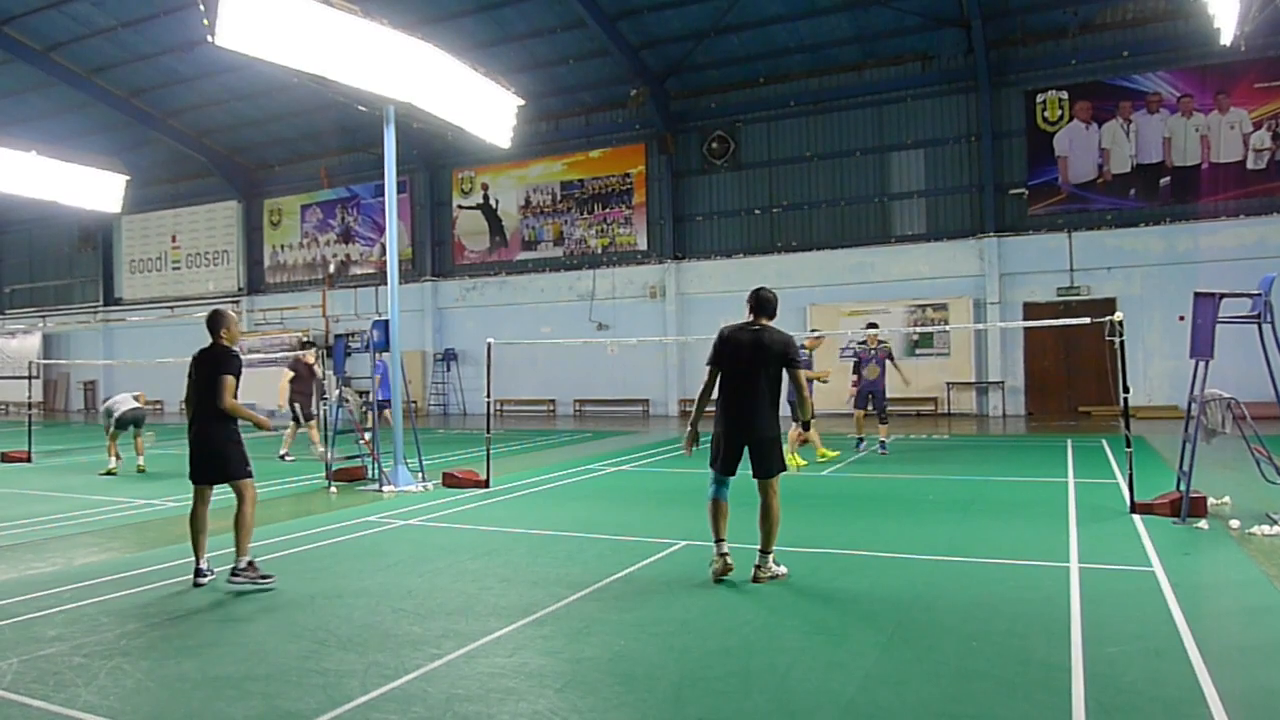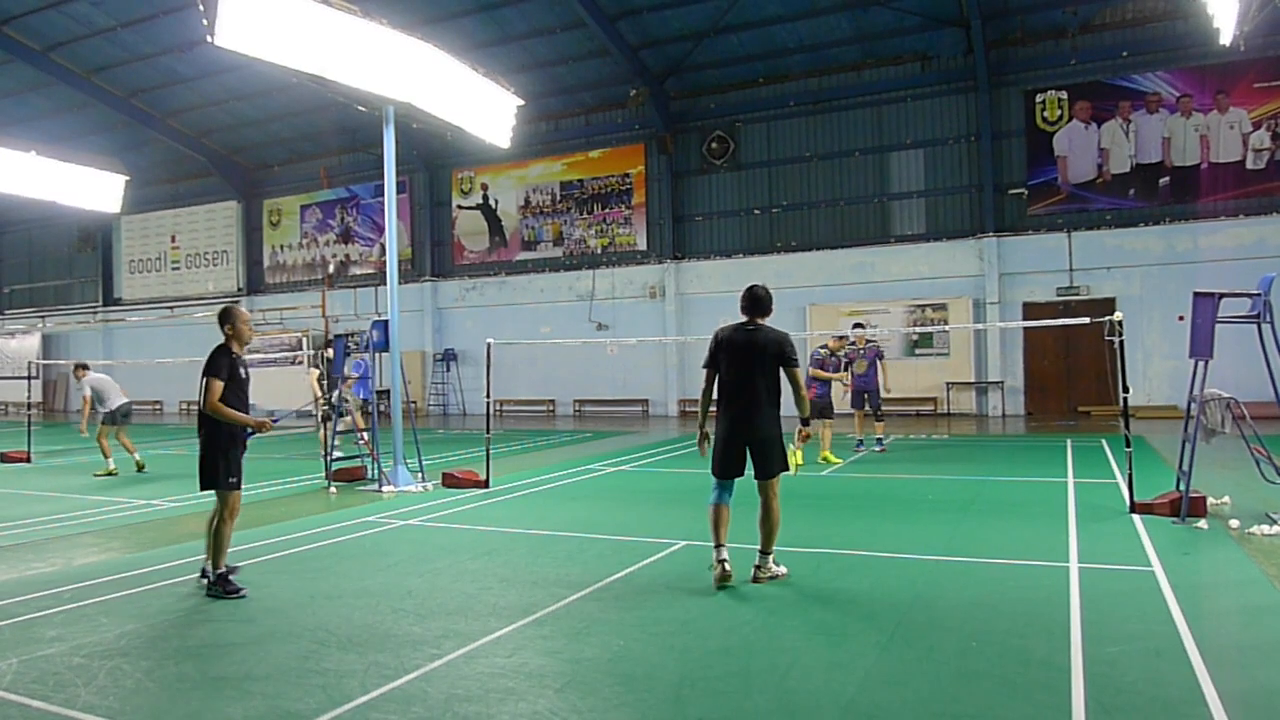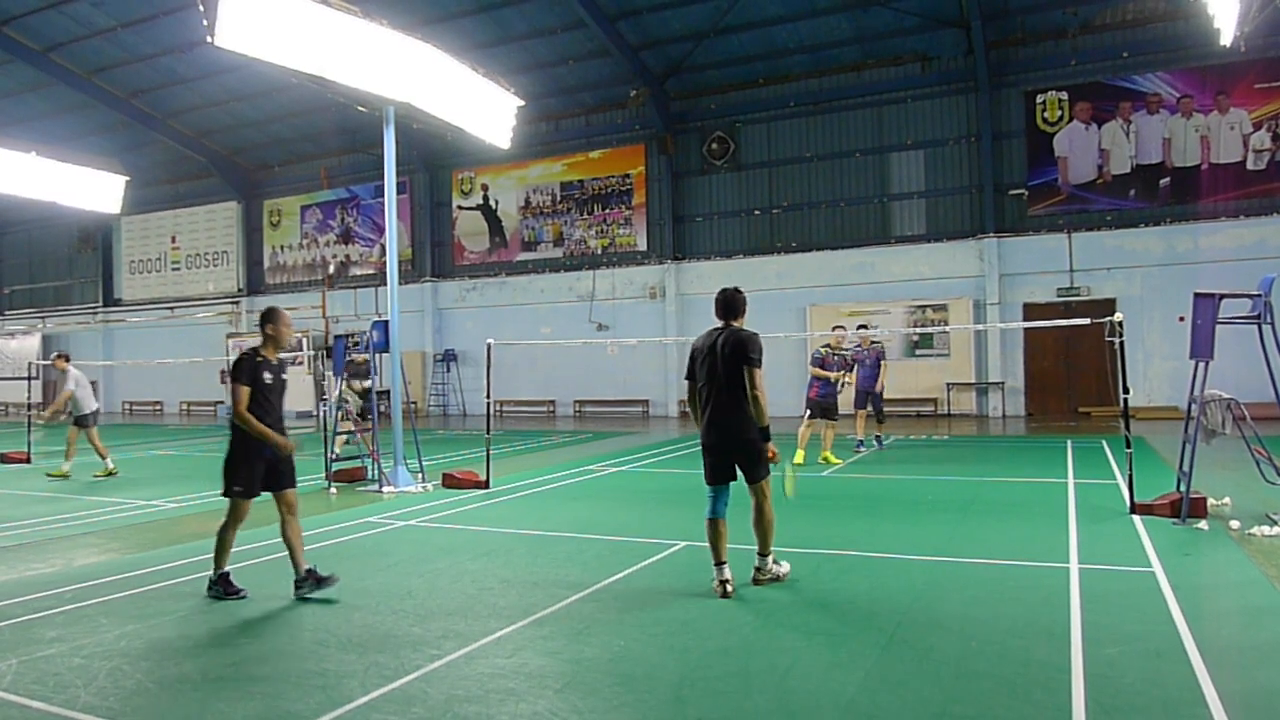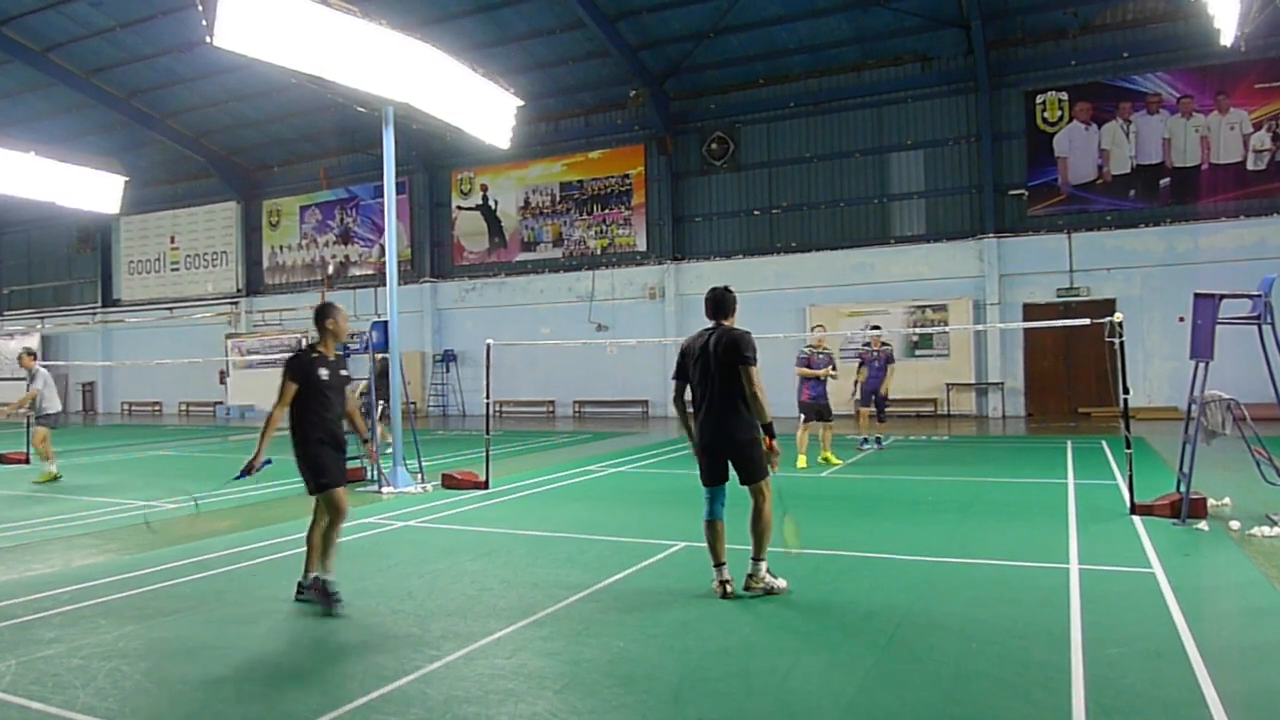
dt=0.4s
person 1, frame 1
left shoulder: (727, 334)
right shoulder: (784, 341)
left elbow: (709, 382)
right elbow: (802, 391)
left wrist: (694, 423)
right wrist: (805, 425)
left hip: (727, 425)
right hip: (764, 428)
left knee: (718, 484)
right knee: (769, 492)
left ankle: (721, 552)
right ankle: (764, 564)
person 1, frame 2
left shoulder: (722, 336)
right shoulder: (780, 340)
left elbow: (708, 386)
right elbow: (800, 389)
left wrist: (702, 425)
right wrist: (805, 422)
left hip: (728, 428)
right hip: (765, 429)
left knee: (721, 490)
right knee: (769, 493)
left ankle: (720, 557)
right ankle: (764, 564)
person 1, frame 3
left shoulder: (699, 343)
right shoulder: (747, 339)
left elbow: (691, 395)
right elbow: (755, 392)
right wrist: (766, 437)
left hip: (711, 434)
right hip: (744, 432)
left knee: (716, 500)
right knee: (761, 495)
left ankle: (722, 575)
right ankle: (765, 565)
person 1, frame 4
left shoulder: (690, 344)
right shoulder: (740, 339)
left elbow: (678, 397)
right elbow: (753, 390)
left wrist: (693, 436)
right wrist: (769, 433)
left hip: (707, 436)
right hip: (741, 432)
left knee: (713, 501)
right knee: (762, 496)
left ankle: (721, 577)
right ankle: (758, 573)
person 2, frame 1
left shoulder: (198, 358)
right shoulder: (229, 357)
left elbow: (190, 400)
right elbow: (225, 402)
right wrist: (257, 419)
left hip: (199, 437)
right hip: (223, 436)
left knee: (201, 501)
right knee: (247, 496)
left ankle: (201, 567)
right ankle: (242, 566)
person 2, frame 2
left shoulder: (235, 358)
right shoulder: (222, 358)
right elbow: (210, 404)
right wrist: (250, 422)
left hip: (230, 442)
right hip: (221, 443)
left knee: (225, 505)
right knee: (230, 508)
left ankle: (213, 565)
right ankle: (217, 577)
person 2, frame 3
left shoulder: (279, 365)
right shoulder: (246, 363)
right elbow: (239, 413)
right wrist: (274, 439)
left hip: (276, 450)
right hip: (249, 452)
left knee: (289, 509)
right knee: (237, 515)
left ankle: (303, 576)
right ankle: (218, 579)
person 2, frame 4
left shoulder: (340, 362)
right shoulder: (302, 361)
right elbow: (280, 408)
left wrist: (366, 439)
right wrist: (260, 451)
left hip: (336, 446)
right hip: (313, 446)
left knee: (324, 513)
right knee: (340, 509)
left ankle: (309, 582)
right ankle: (324, 581)
